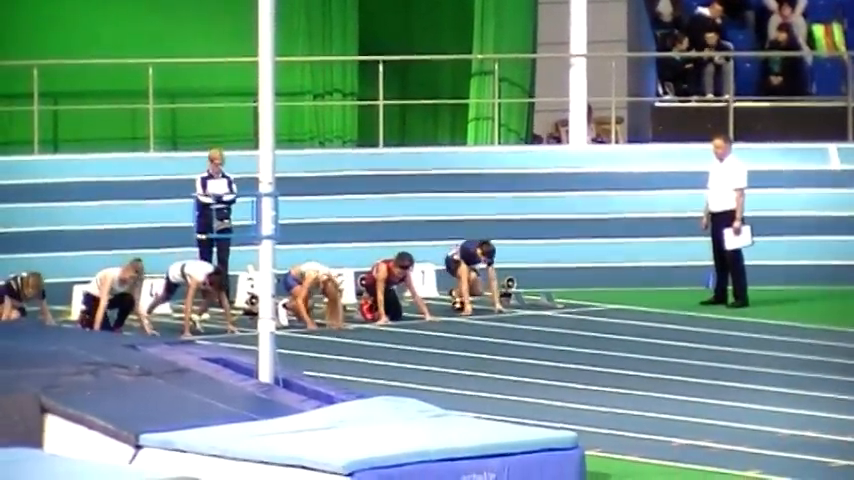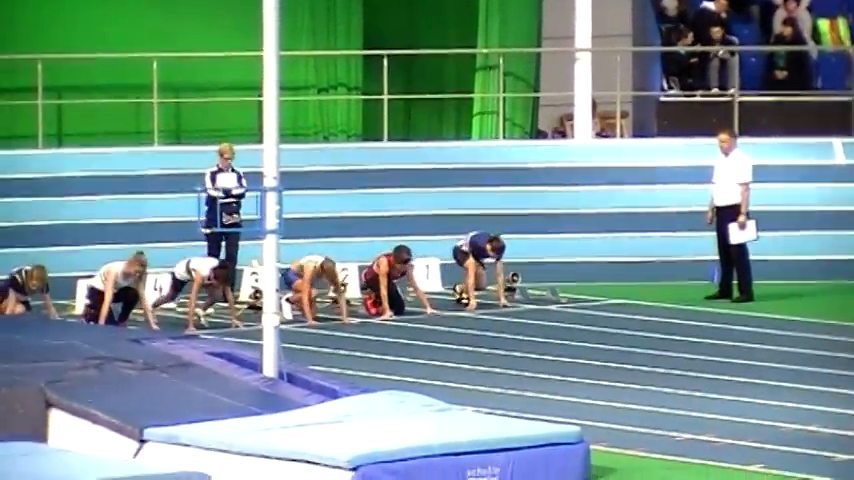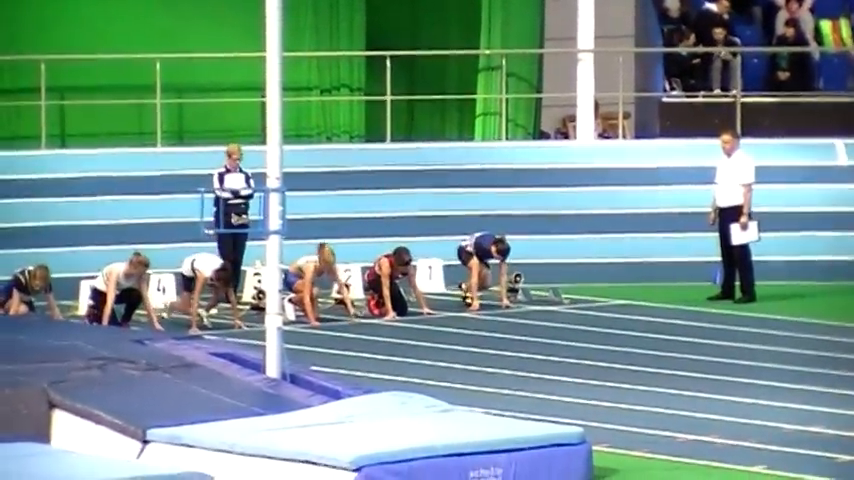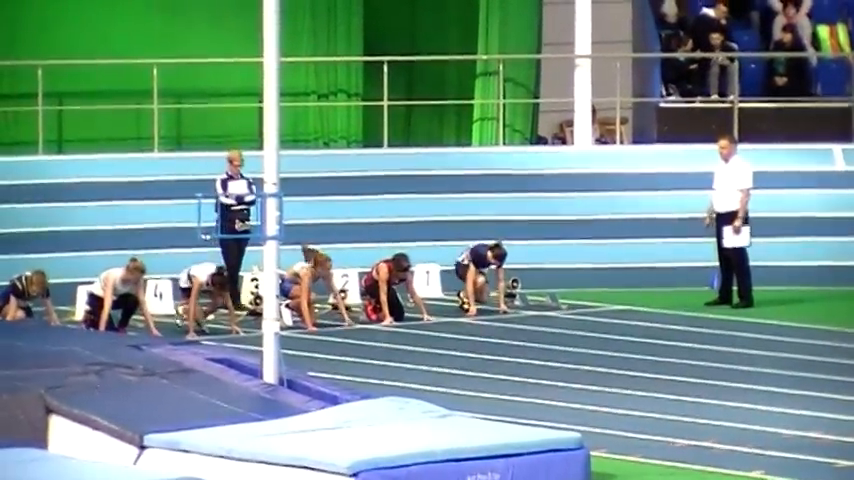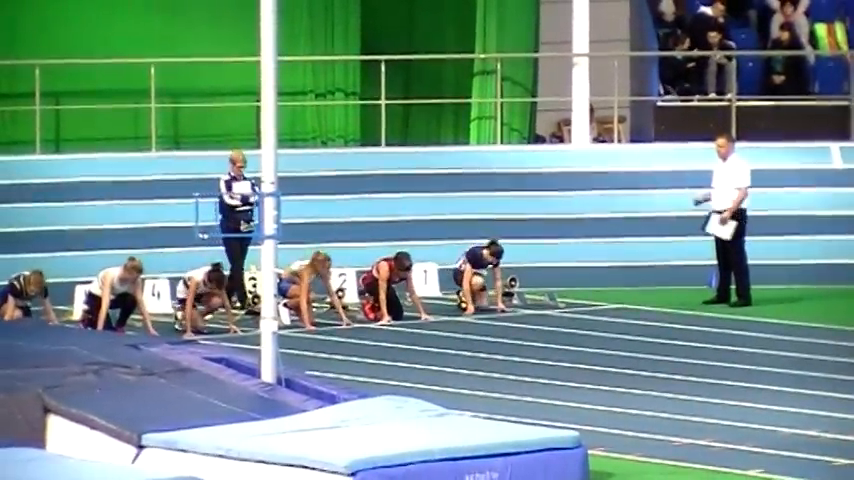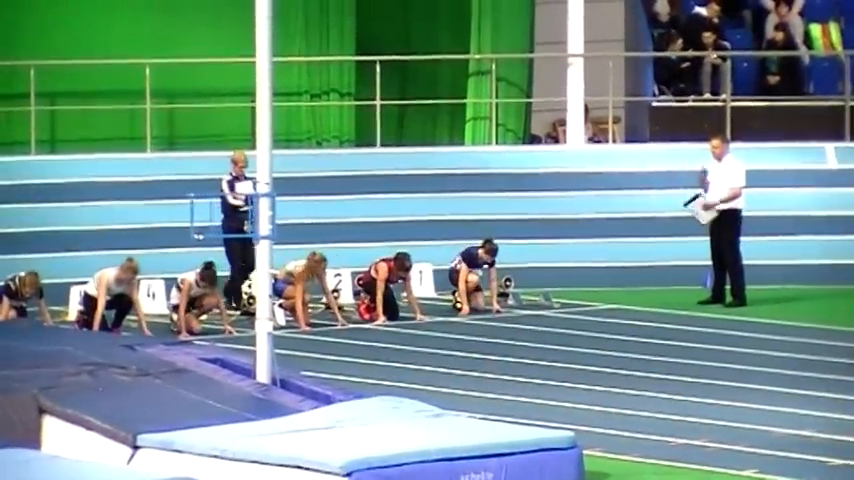
dt=0.2s
person 1, frame 1
left shoulder: (736, 166)
right shoulder: (714, 167)
left elbow: (740, 194)
left wrist: (738, 219)
right wrist: (706, 215)
left hip: (729, 216)
right hip: (716, 216)
left knee: (733, 257)
right knee: (719, 258)
left ankle: (741, 297)
right ankle: (720, 295)
person 1, frame 2
left shoulder: (741, 161)
right shoulder: (719, 161)
left elbow: (745, 189)
left wrist: (743, 213)
right wrist: (711, 209)
left hip: (734, 210)
right hip: (721, 210)
left knee: (738, 251)
right knee: (724, 252)
left ankle: (746, 292)
right ankle: (725, 289)
person 1, frame 3
left shoulder: (744, 161)
right shoulder: (722, 162)
left elbow: (748, 190)
left wrist: (745, 214)
right wrist: (713, 210)
left hip: (737, 211)
right hip: (724, 211)
left knee: (741, 252)
right knee: (726, 253)
left ankle: (748, 292)
right ankle: (727, 290)
person 1, frame 4
left shoulder: (741, 167)
right shoulder: (719, 168)
left elbow: (745, 195)
left wrist: (740, 218)
right wrist: (710, 214)
left hip: (735, 216)
right hip: (721, 217)
left knee: (738, 257)
right knee: (724, 258)
left ankle: (746, 298)
right ankle: (724, 295)
person 1, frame 5
left shoulder: (739, 165)
right shoulder: (718, 166)
left elbow: (743, 193)
left wrist: (730, 212)
right wrist: (703, 198)
left hip: (733, 215)
right hip: (719, 215)
left knee: (736, 256)
right knee: (722, 257)
left ankle: (744, 296)
right ankle: (722, 294)
person 1, frame 6
left shoulder: (734, 166)
right shoulder: (712, 166)
left elbow: (737, 191)
right elbow: (709, 189)
left wrist: (716, 202)
right wrist: (703, 179)
left hip: (729, 214)
right hip: (716, 215)
left knee: (731, 256)
right knee: (717, 256)
left ankle: (739, 296)
right ankle: (717, 294)
person 2, frame 1
left shoulder: (228, 178)
right shoulder: (202, 179)
left elbow: (233, 197)
right elbow: (201, 199)
left wrist: (214, 197)
right wrist: (222, 198)
left hip: (223, 223)
right hip: (206, 223)
left knee: (223, 259)
right knee: (205, 258)
left ankle: (224, 295)
person 2, frame 2
left shoulder: (238, 173)
right shoulder: (211, 173)
left elbow: (242, 191)
right elbow: (211, 193)
left wrist: (223, 191)
right wrist: (232, 192)
left hip: (233, 218)
right hip: (214, 218)
left knee: (232, 255)
right knee: (213, 254)
left ankle: (229, 290)
person 2, frame 3
left shoulder: (245, 174)
right shoulder: (219, 174)
left elbow: (251, 192)
right elbow: (219, 193)
left wrist: (231, 192)
right wrist: (240, 193)
left hip: (241, 219)
right hip: (224, 219)
left knee: (237, 258)
right knee: (226, 257)
left ankle: (233, 291)
person 2, frame 4
left shoulder: (247, 180)
right shoulder: (222, 181)
left elbow: (253, 198)
right elbow: (223, 200)
left wrist: (234, 197)
right wrist: (242, 199)
left hip: (243, 225)
right hip: (227, 226)
left knee: (237, 265)
right knee: (231, 264)
left ankle: (229, 298)
right ankle: (234, 300)
person 2, frame 5
left shoulder: (249, 181)
right shoulder: (225, 182)
left elbow: (256, 198)
right elbow: (228, 201)
left wrist: (239, 198)
right wrist: (246, 199)
left hip: (245, 226)
right hip: (230, 227)
left knee: (238, 265)
right knee: (237, 266)
left ankle: (227, 296)
right ankle: (242, 300)
person 2, frame 6
left shoulder: (249, 181)
right shoulder: (226, 182)
right elbow: (231, 202)
left wrist: (241, 198)
right wrist: (248, 200)
left hip: (246, 227)
right hip: (232, 227)
left knee: (249, 264)
right knee: (236, 266)
left ankle: (228, 292)
right ankle: (236, 301)
